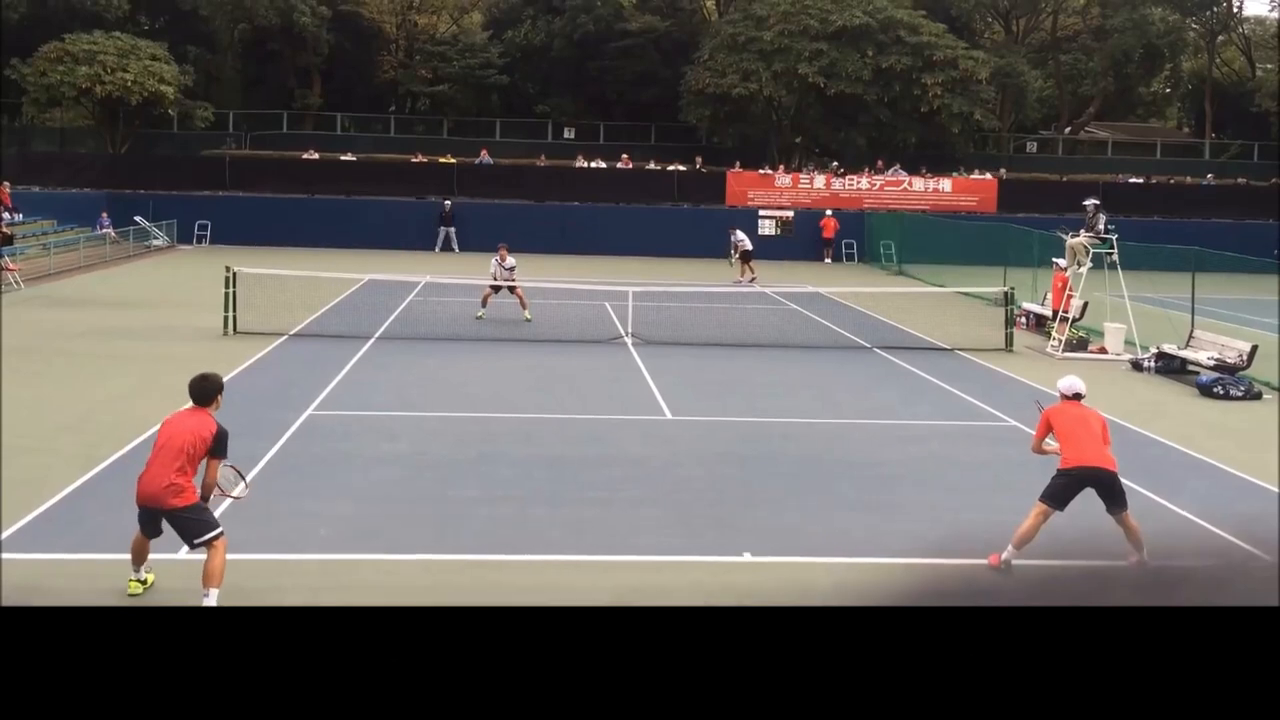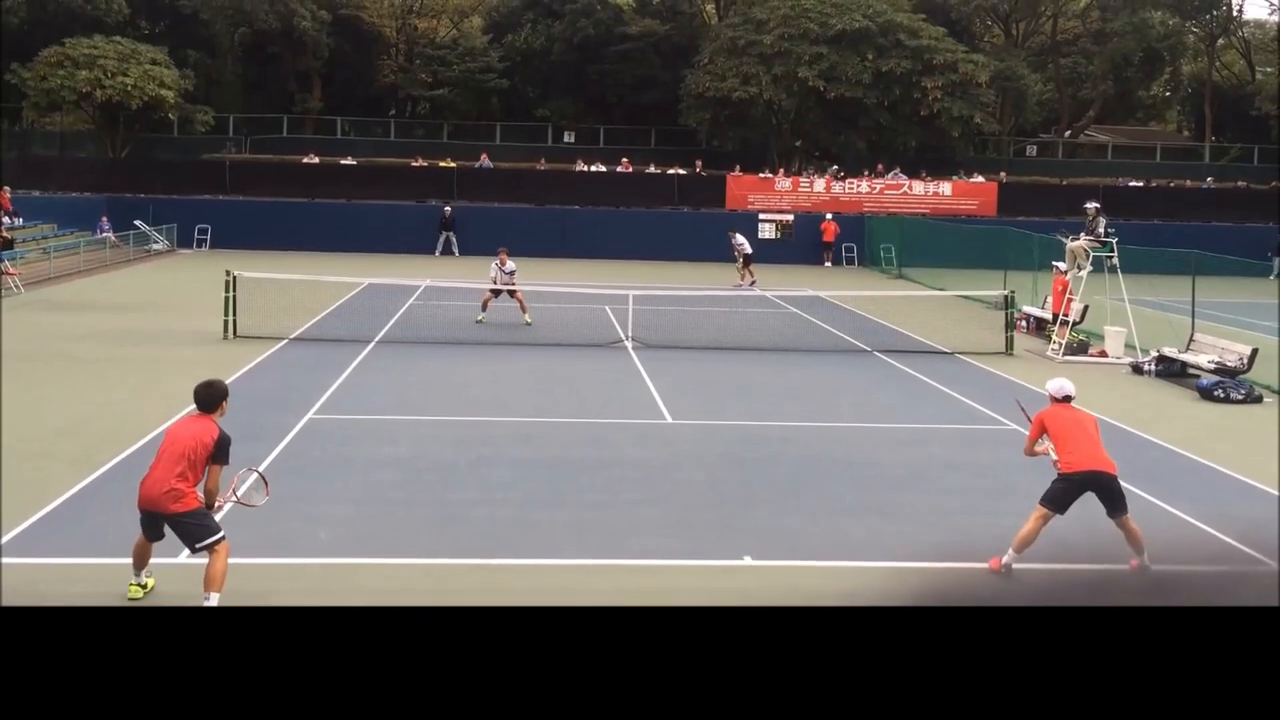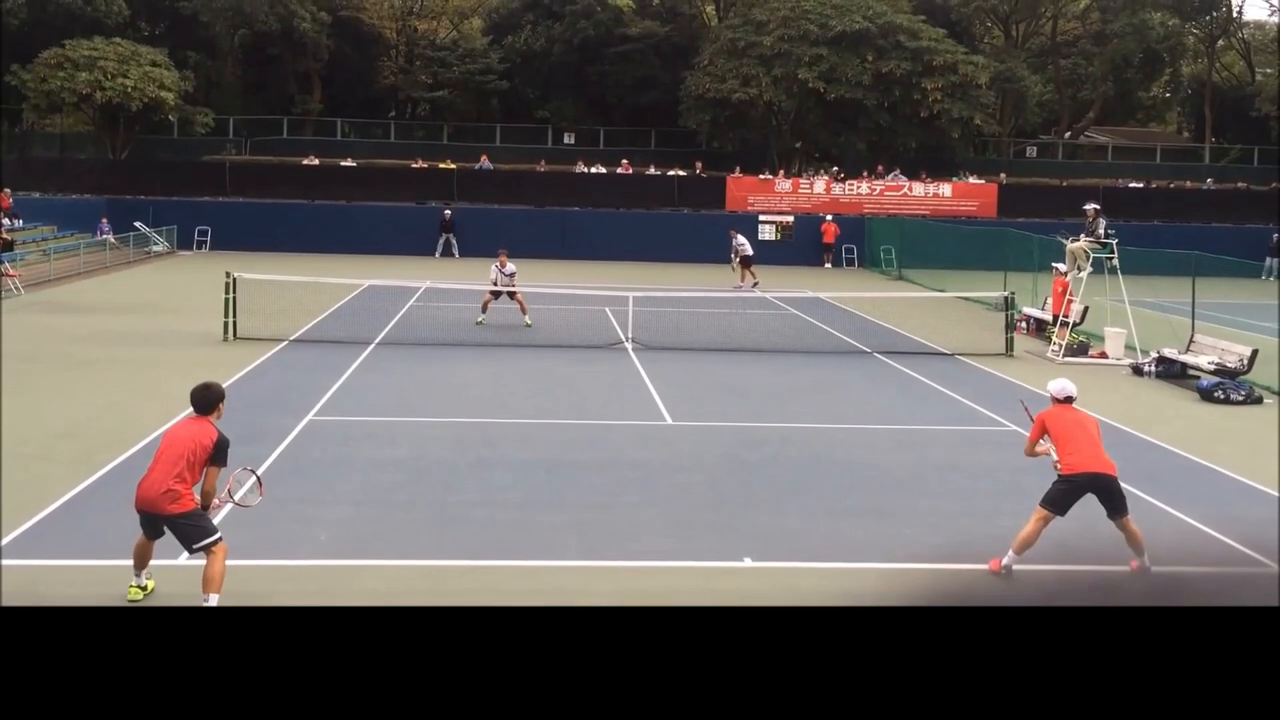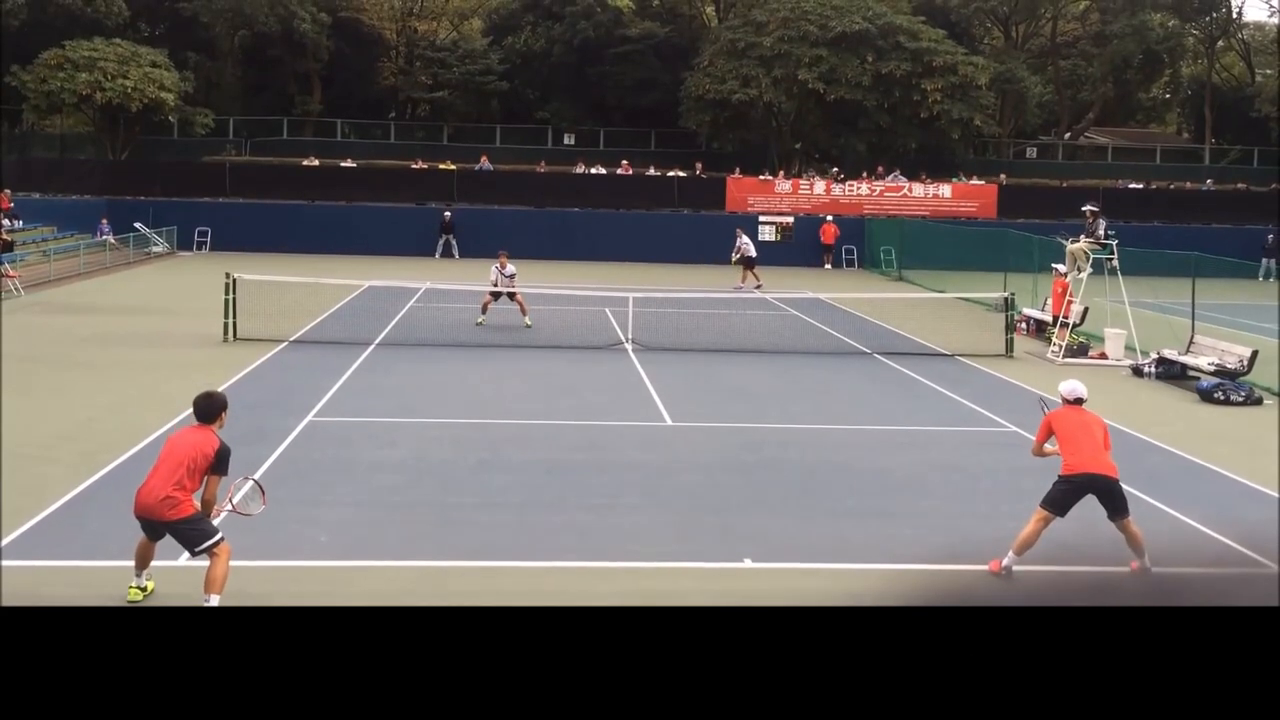
dt=0.3s
person 1, frame 1
left shoulder: (171, 418)
right shoulder: (217, 431)
right elbow: (210, 480)
right wrist: (203, 500)
left hip: (145, 489)
right hip: (176, 495)
left knee: (145, 533)
right knee: (217, 544)
left ankle: (137, 578)
right ankle: (209, 602)
person 1, frame 2
left shoulder: (179, 424)
right shoulder: (220, 437)
right elbow: (211, 486)
left wrist: (195, 498)
right wrist: (210, 507)
left hip: (147, 493)
right hip: (177, 501)
left knee: (147, 537)
right knee: (219, 549)
left ankle: (138, 583)
right ankle: (210, 603)
person 1, frame 3
left shoulder: (177, 427)
right shoulder: (218, 439)
right elbow: (208, 488)
left wrist: (194, 501)
right wrist: (205, 508)
left hip: (144, 495)
right hip: (173, 502)
left knee: (149, 536)
right knee: (217, 550)
left ankle: (138, 584)
right ankle: (209, 603)
person 1, frame 4
left shoulder: (178, 435)
right shoulder: (220, 448)
right elbow: (209, 497)
left wrist: (192, 505)
right wrist: (206, 515)
left hip: (142, 502)
right hip: (172, 508)
left knee: (151, 537)
right knee: (221, 552)
left ankle: (138, 585)
right ankle: (210, 603)
person 2, frame 1
left shoulder: (1052, 411)
right shoulder: (1097, 416)
left elbow: (1036, 448)
left hip: (1073, 468)
right hip: (1106, 468)
left knee: (1039, 514)
right knee: (1124, 517)
left ankle: (1005, 558)
right ankle: (1141, 557)
person 2, frame 2
left shoulder: (1044, 415)
right shoulder: (1089, 417)
left elbow: (1028, 451)
left wrist: (1044, 449)
left hip: (1074, 472)
right hip: (1106, 471)
left knee: (1039, 517)
right knee: (1124, 521)
left ankle: (1006, 562)
right ankle: (1143, 561)
person 2, frame 3
left shoulder: (1045, 415)
right shoulder: (1090, 418)
left elbow: (1028, 451)
left wrist: (1045, 450)
left hip: (1075, 473)
right hip: (1106, 473)
left knee: (1039, 519)
right knee: (1124, 523)
left ankle: (1005, 564)
right ankle: (1143, 563)
person 2, frame 4
left shoulder: (1053, 416)
right shoulder: (1099, 421)
left elbow: (1036, 451)
left hip: (1075, 474)
right hip: (1107, 474)
left knee: (1040, 519)
right knee: (1125, 524)
left ankle: (1006, 564)
right ankle: (1144, 564)
